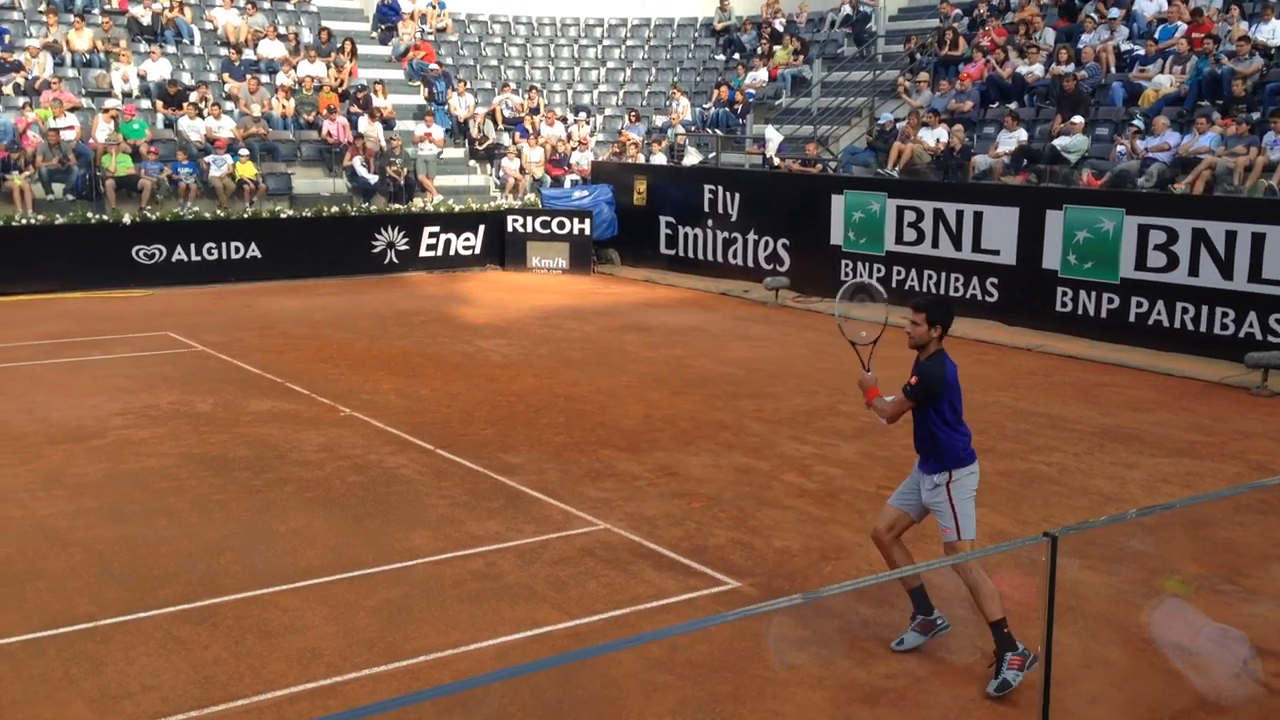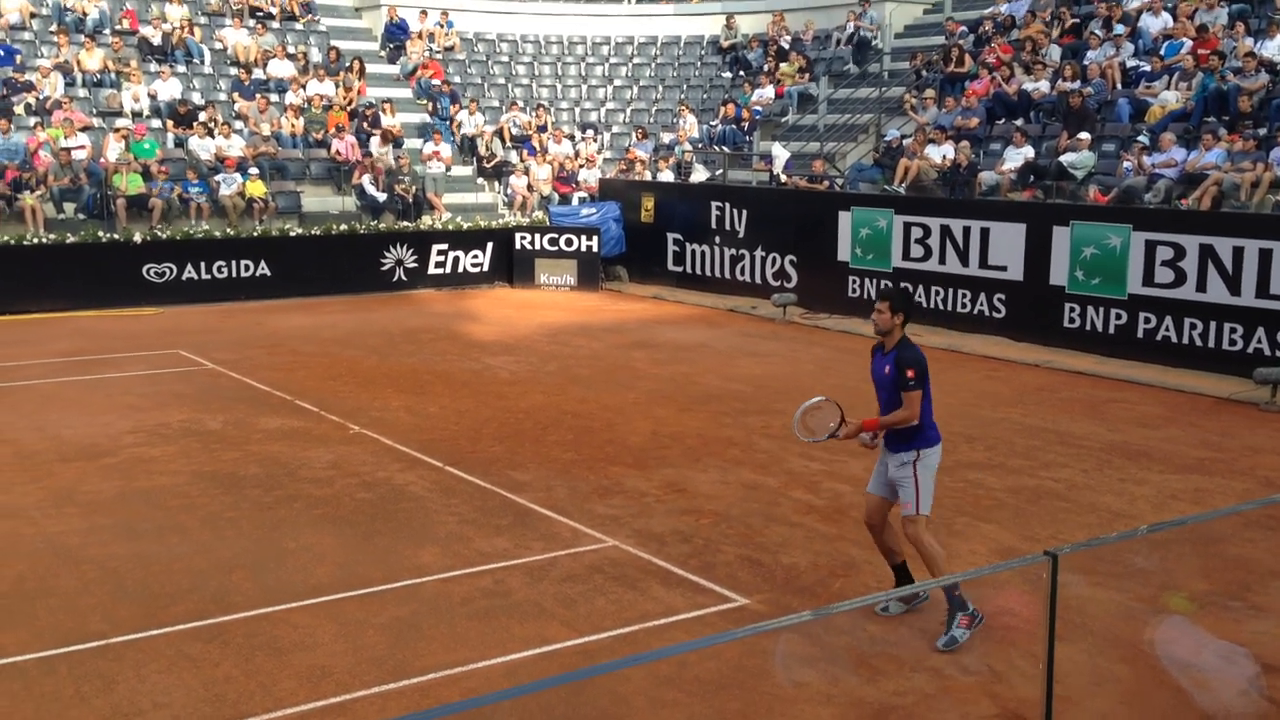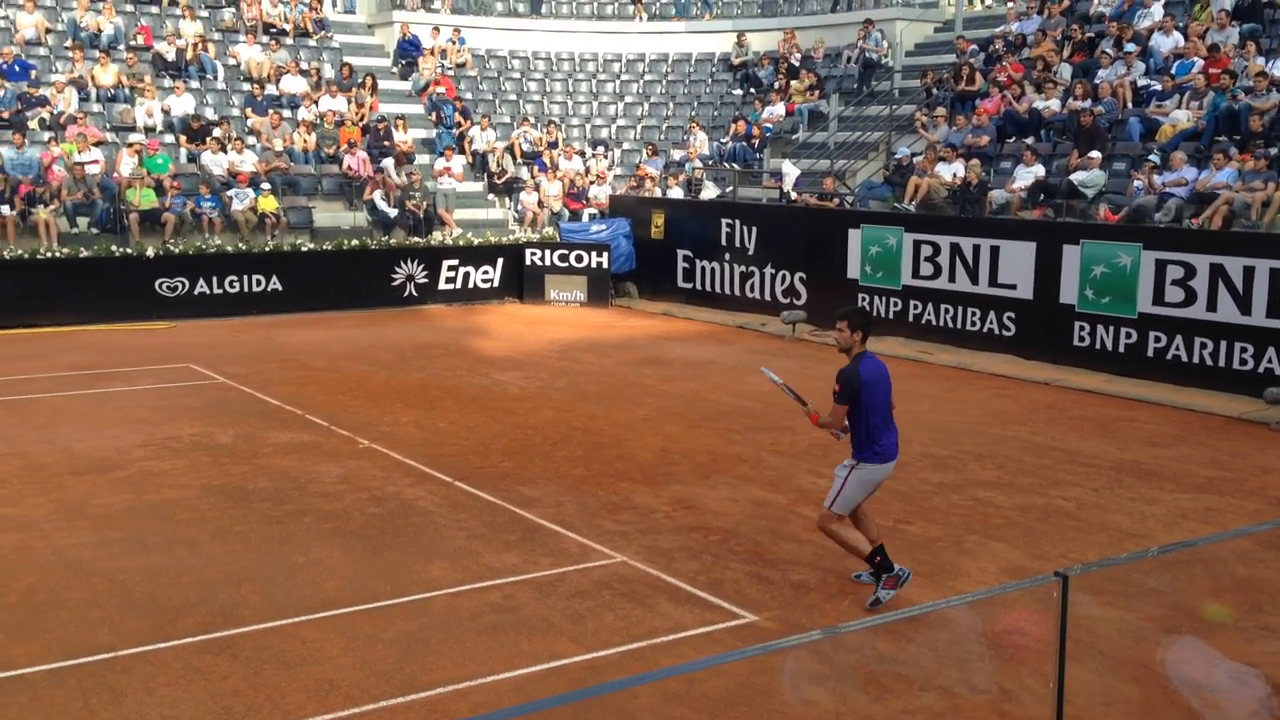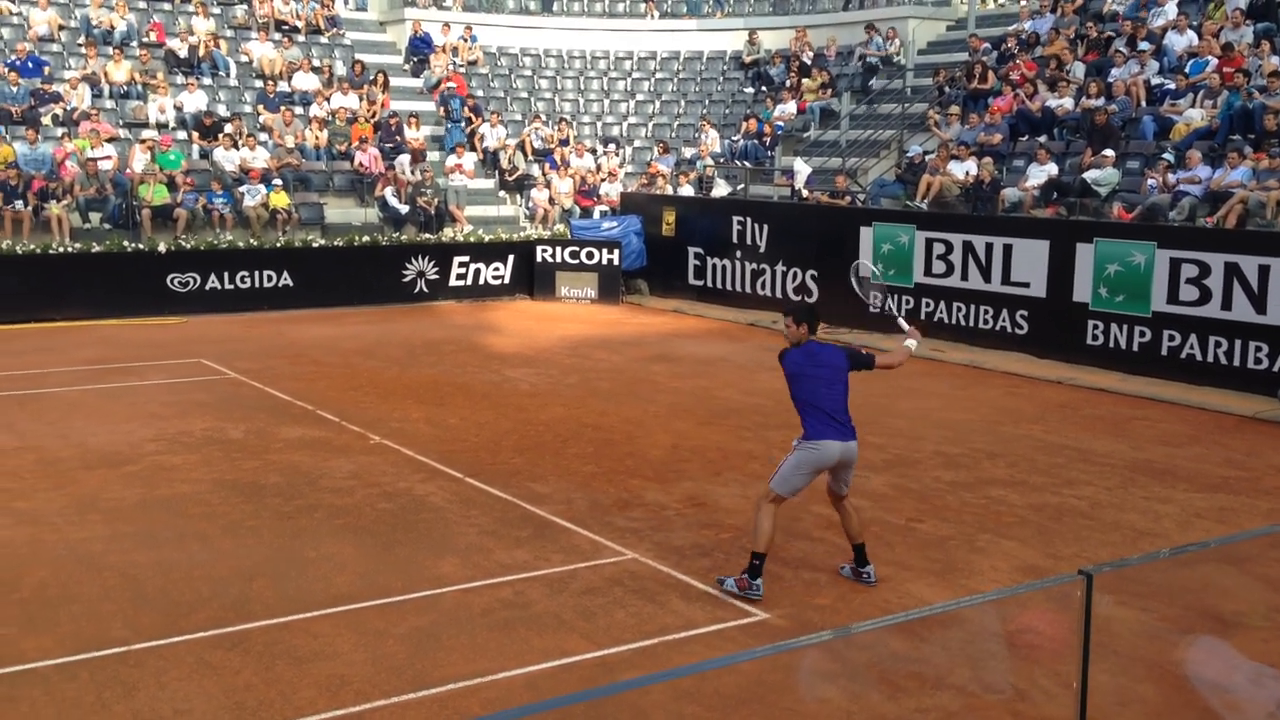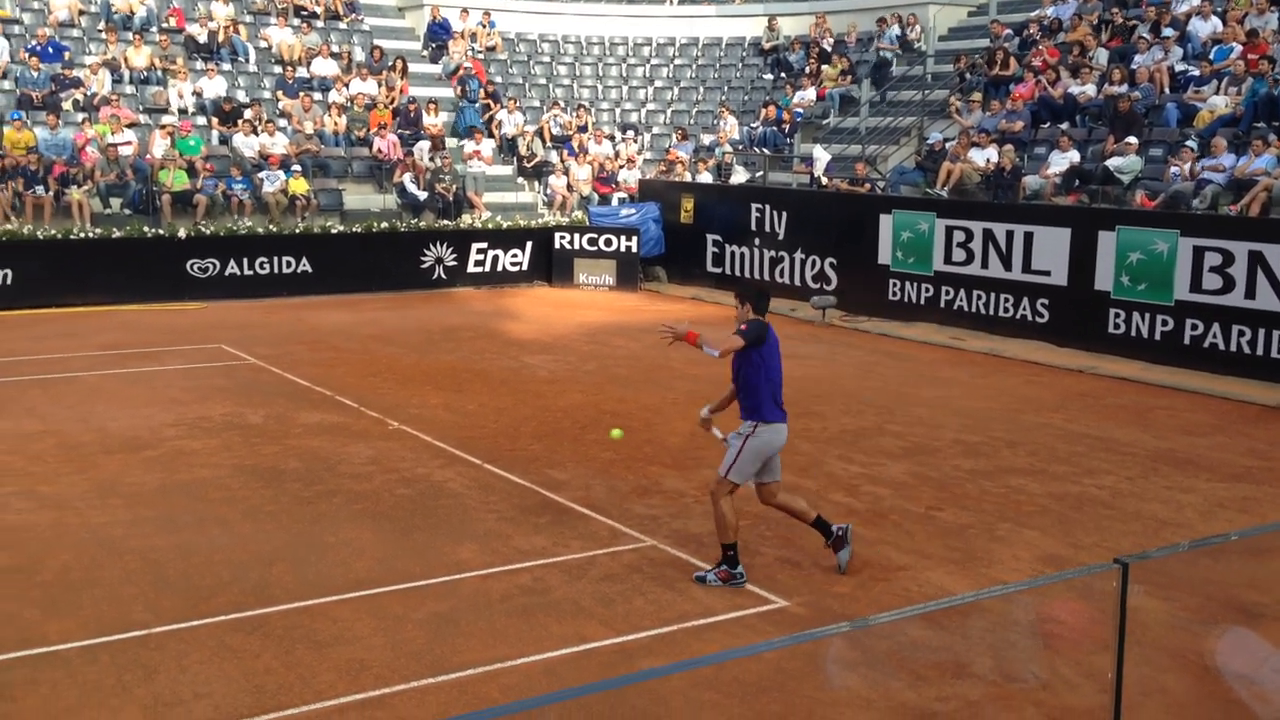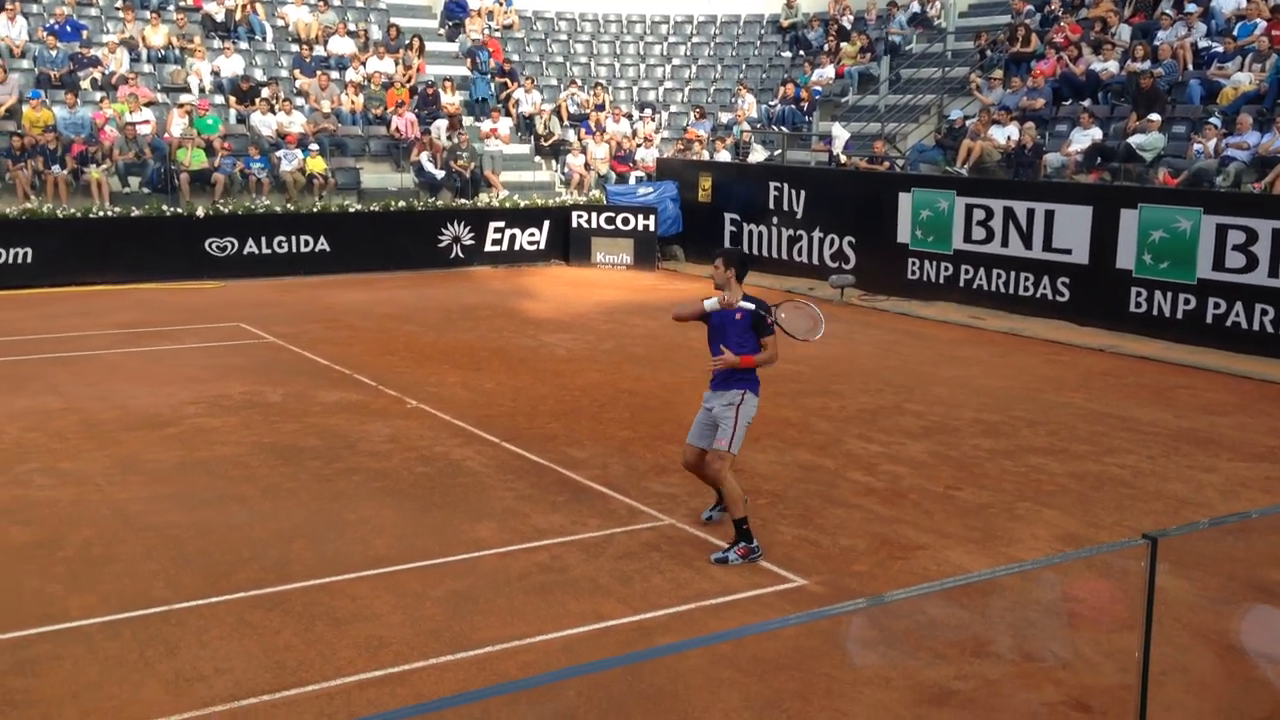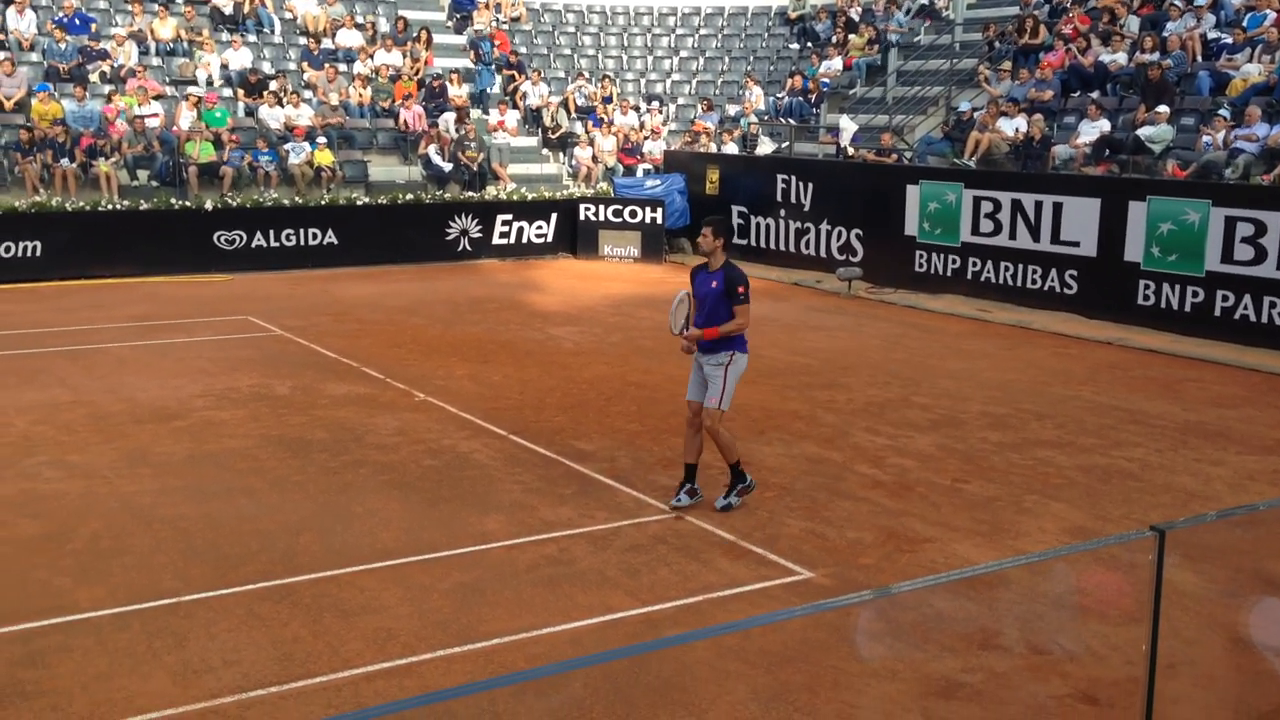
dt=0.4s
person 1, frame 1
left shoulder: (932, 369)
right shoulder: (929, 362)
left elbow: (888, 413)
right elbow: (903, 408)
left wrist: (870, 391)
right wrist: (884, 399)
left hip: (952, 474)
right hip: (927, 470)
left knee: (959, 561)
right knee: (882, 533)
left ankle: (1012, 651)
right ankle: (926, 617)
person 1, frame 2
left shoulder: (909, 358)
right shoulder: (878, 352)
left elbow: (911, 415)
left wrist: (863, 427)
right wrist: (873, 429)
left hip: (918, 452)
right hip: (896, 450)
left knee: (915, 531)
right knee: (873, 520)
left ankle: (962, 610)
right ankle: (905, 587)
person 1, frame 3
left shoulder: (849, 375)
right shoulder: (876, 364)
left elbow: (835, 421)
left wrist: (815, 419)
right wrist: (851, 421)
left hip: (869, 461)
right hip: (887, 454)
left knee: (829, 522)
right knee: (852, 506)
left ankle: (889, 571)
right ankle: (882, 567)
person 1, frame 4
left shoulder: (789, 356)
right shoulder: (843, 353)
right elbow: (891, 361)
left wrist: (791, 344)
right wrist: (911, 341)
left hip: (816, 445)
right hip: (848, 445)
left knee: (767, 502)
right knee: (838, 498)
left ankle: (751, 578)
right ankle: (862, 567)
person 1, frame 5
left shoulder: (756, 326)
right shoulder: (755, 340)
left elbow: (720, 349)
right elbow: (736, 390)
left wrist: (688, 335)
right wrist: (710, 410)
left hip: (759, 427)
right hip: (770, 427)
left knee: (720, 492)
right knee: (771, 494)
left ankle: (730, 567)
right ankle: (833, 533)
person 1, frame 6
left shoulder: (757, 308)
right shoulder: (712, 306)
left elbow: (772, 354)
right elbow: (677, 315)
left wrist: (736, 362)
right wrist: (714, 303)
left hip: (740, 397)
right hip: (714, 395)
left knee: (722, 466)
right knee: (691, 459)
left ankle: (746, 542)
right ankle: (727, 499)
person 1, frame 7
left shoulder: (735, 277)
right shoulder: (697, 273)
left elbow: (742, 323)
left wrist: (702, 335)
right wrist: (688, 334)
left hip: (728, 357)
right hip: (704, 356)
left knee: (711, 422)
right knee: (692, 420)
left ankle: (740, 481)
right ankle: (691, 486)
